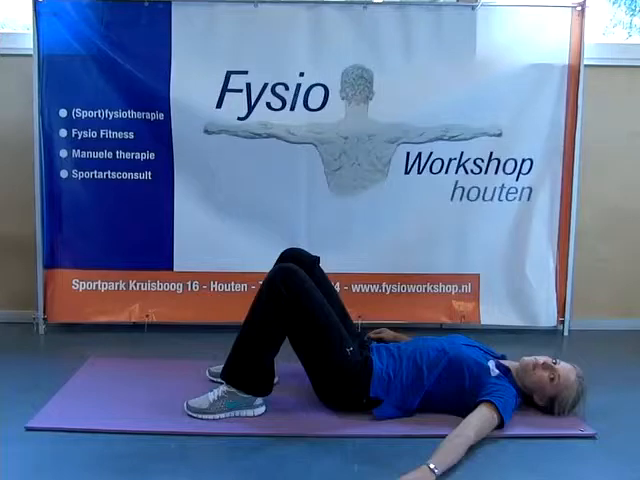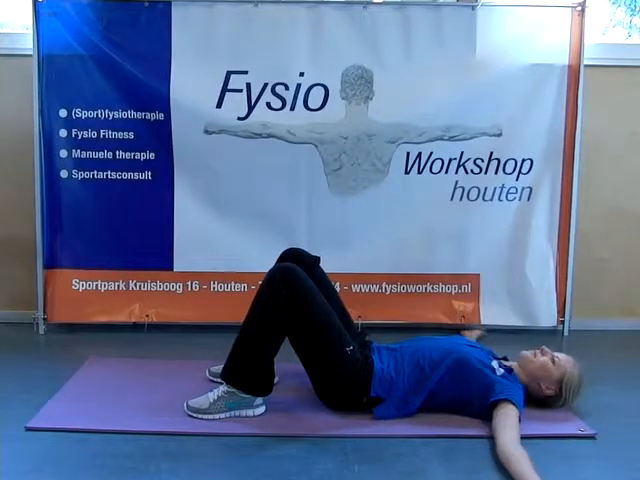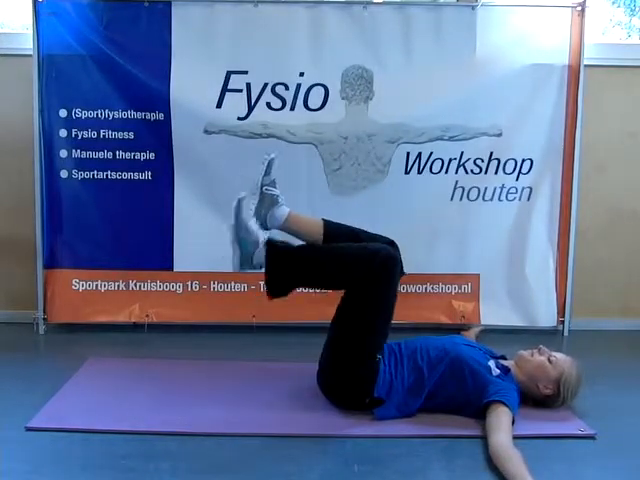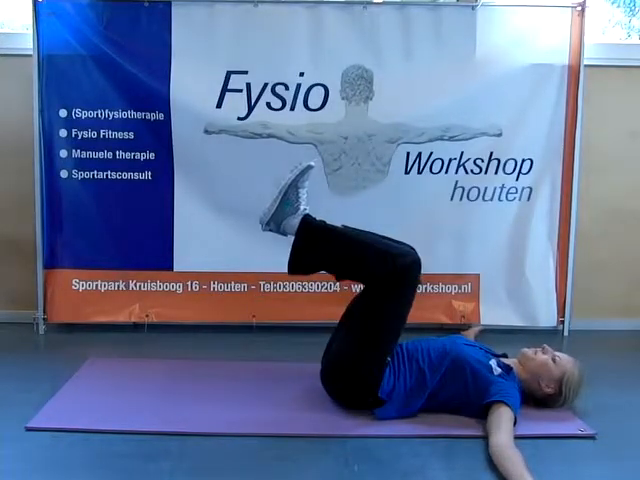
dt=1s
person 1, frame 1
left shoulder: (503, 392)
right shoulder: (495, 359)
left elbow: (467, 433)
right wrist: (400, 338)
left hip: (356, 382)
right hip: (366, 354)
left knee: (285, 280)
right knee: (295, 259)
left ankle: (243, 391)
right ankle: (251, 367)
person 1, frame 2
left shoulder: (507, 389)
right shoulder: (494, 363)
left elbow: (508, 445)
right wrist: (467, 339)
left hip: (357, 383)
right hip: (365, 356)
left knee: (284, 280)
right knee: (295, 259)
left ankle: (242, 392)
right ankle: (250, 368)
person 1, frame 3
left shoulder: (504, 390)
right shoulder: (492, 361)
left elbow: (500, 443)
left hip: (355, 384)
right hip: (372, 368)
left knee: (380, 260)
right knee: (383, 251)
left ankle: (261, 252)
right ankle: (277, 215)
person 1, frame 4
left shoulder: (506, 389)
right shoulder: (495, 361)
left elbow: (501, 443)
left hip: (357, 382)
right hip: (352, 367)
left knee: (403, 264)
right knee: (400, 261)
left ankle: (297, 224)
right ankle: (296, 221)
person 2, frame 1
left shoulder: (324, 132)
right shoulder: (390, 132)
left elbow: (268, 130)
right elbow: (443, 132)
left wrist: (220, 127)
right wrist: (486, 130)
person 2, frame 2
left shoulder: (324, 132)
right shoulder: (389, 132)
left elbow: (268, 130)
right elbow: (443, 131)
left wrist: (220, 127)
right wrist: (487, 130)
person 2, frame 3
left shoulder: (324, 133)
right shoulder: (390, 132)
left elbow: (267, 130)
right elbow: (444, 132)
left wrist: (219, 127)
right wrist: (486, 130)
person 2, frame 4
left shoulder: (324, 132)
right shoulder: (389, 132)
left elbow: (268, 130)
right elbow: (443, 132)
left wrist: (220, 127)
right wrist: (485, 130)
